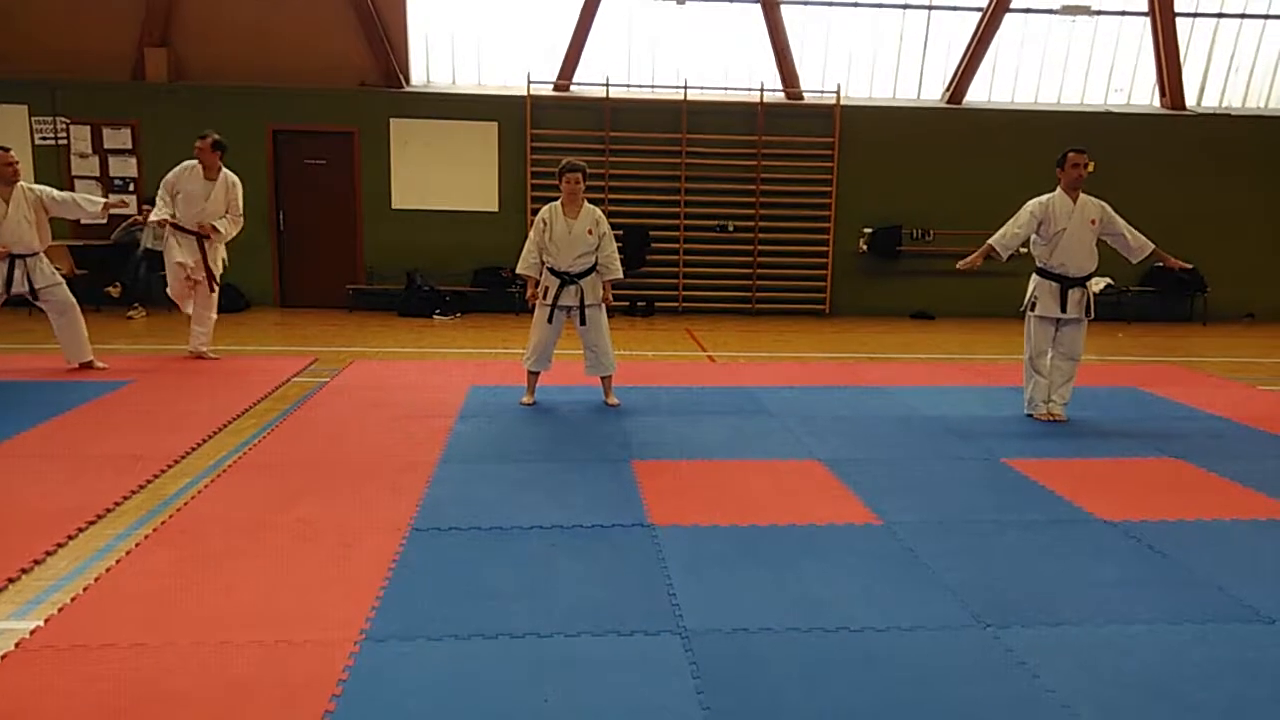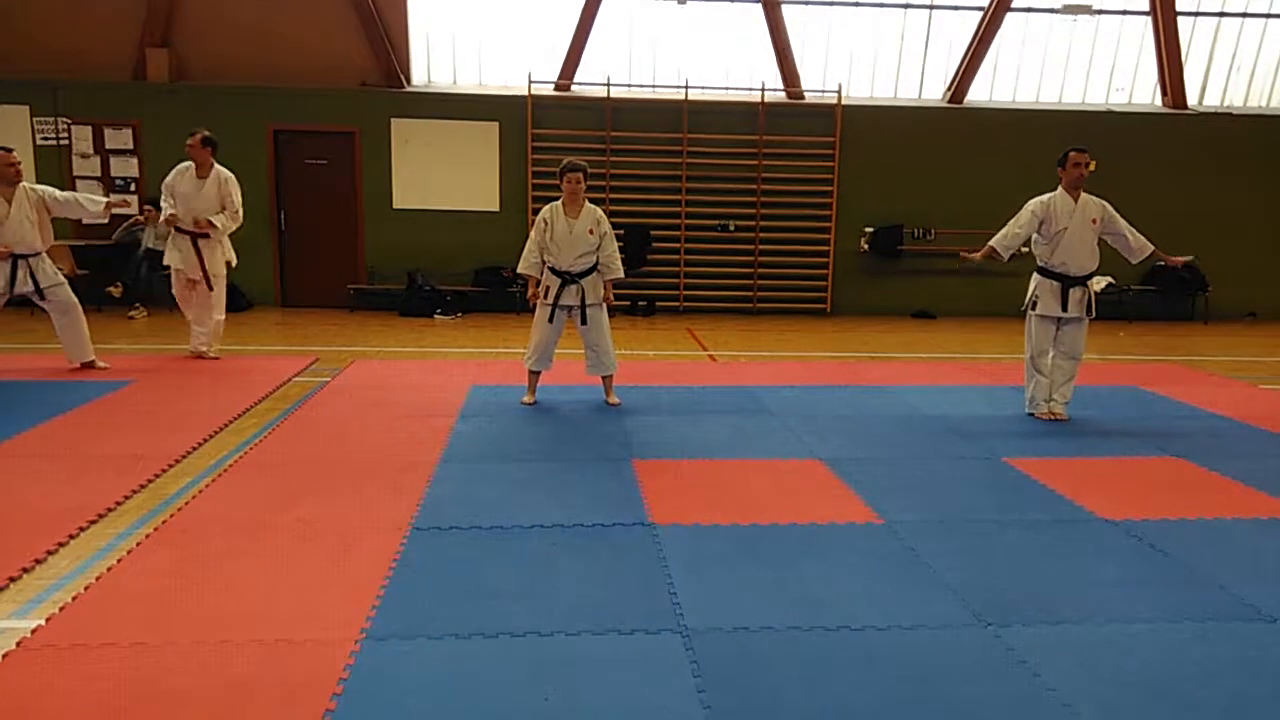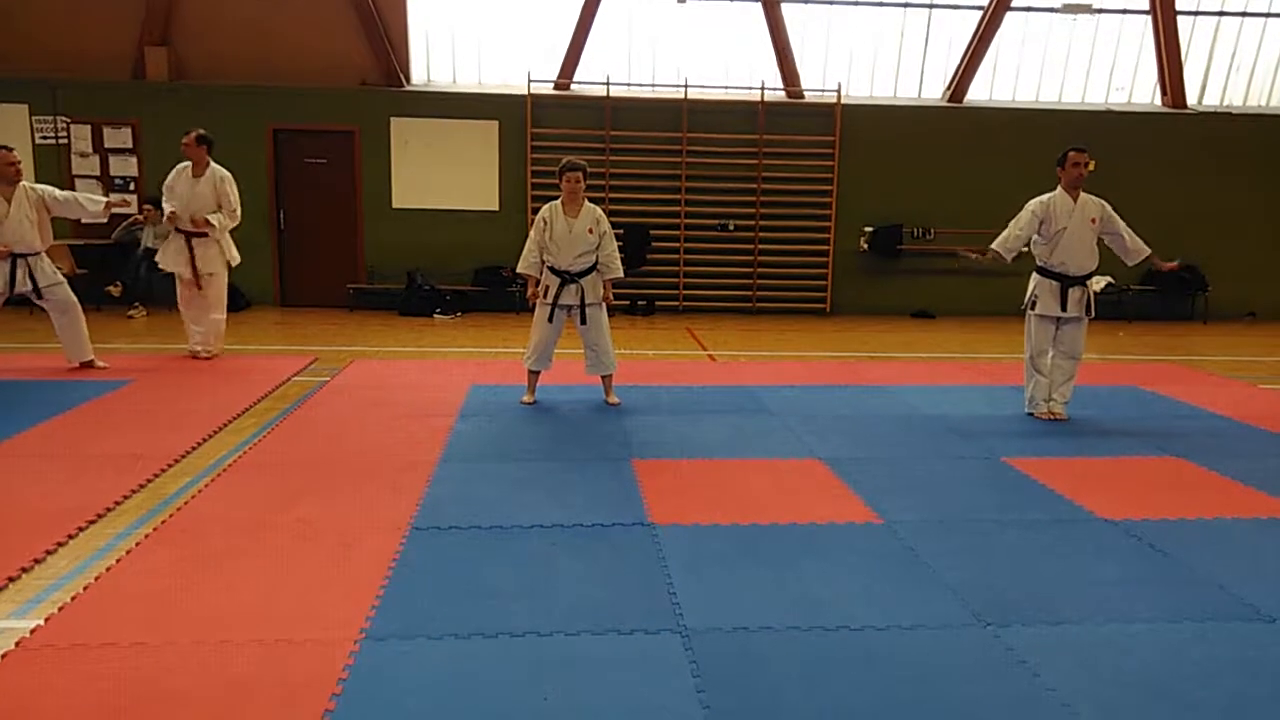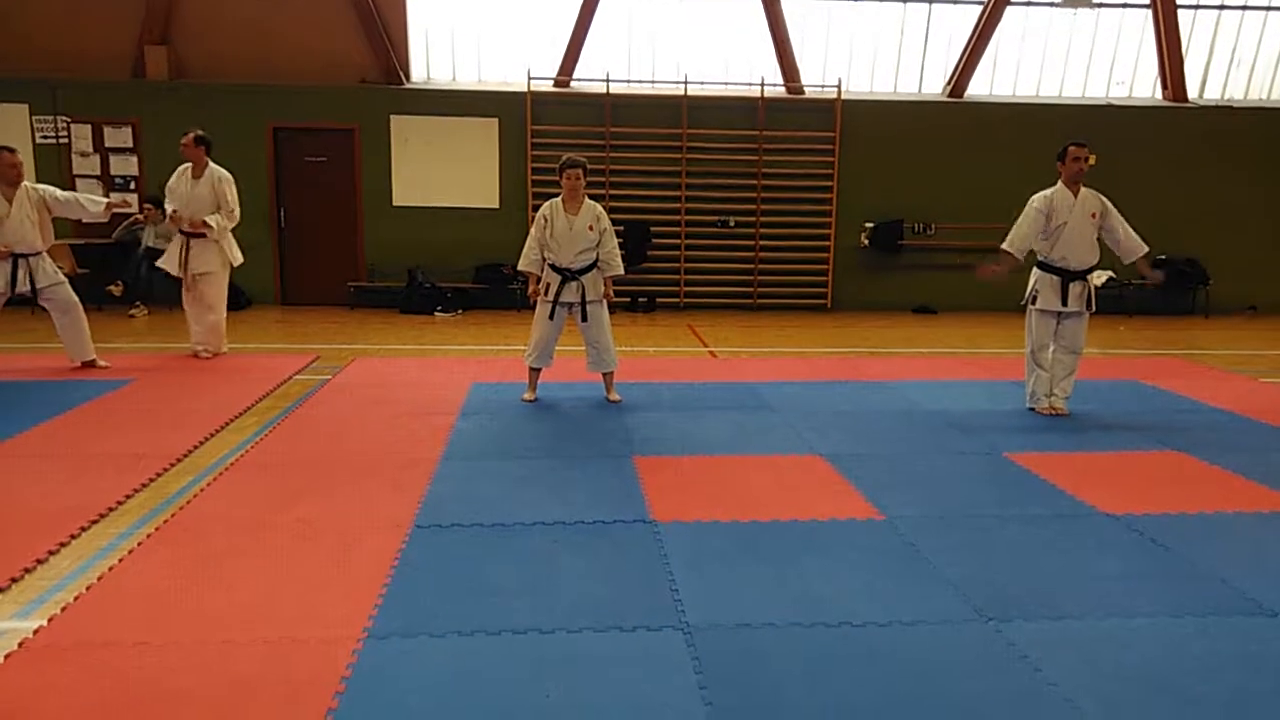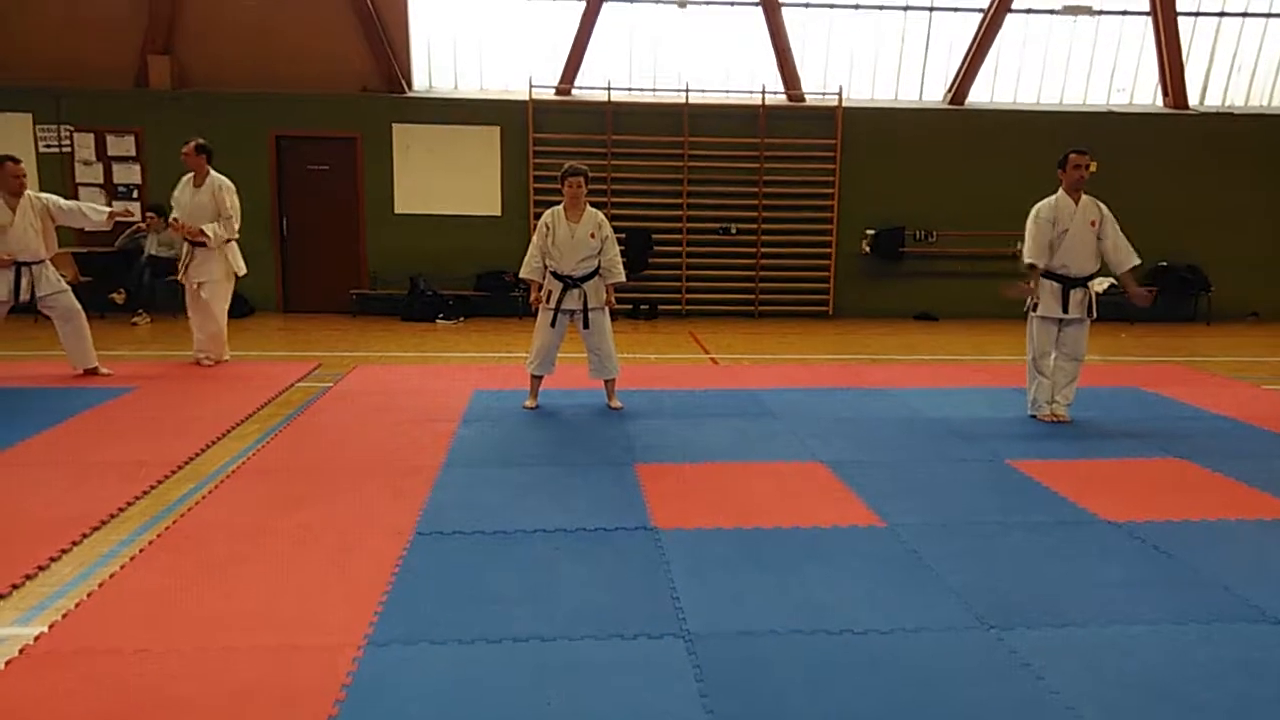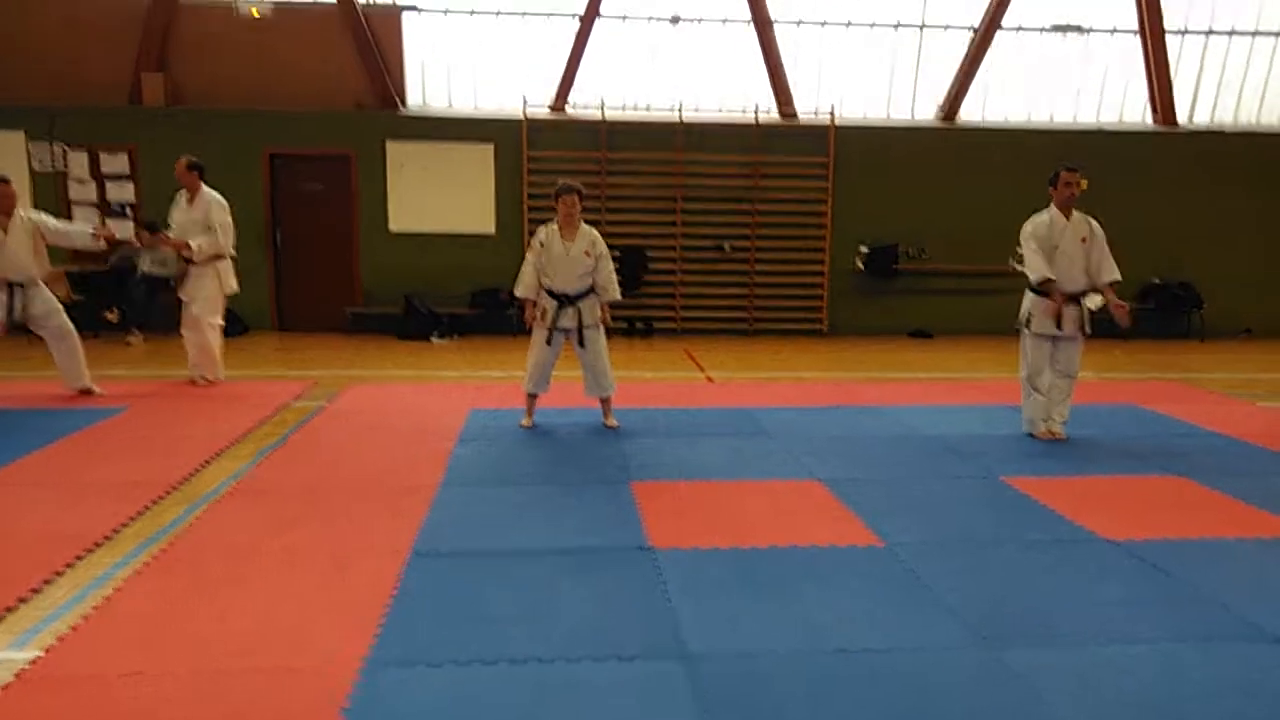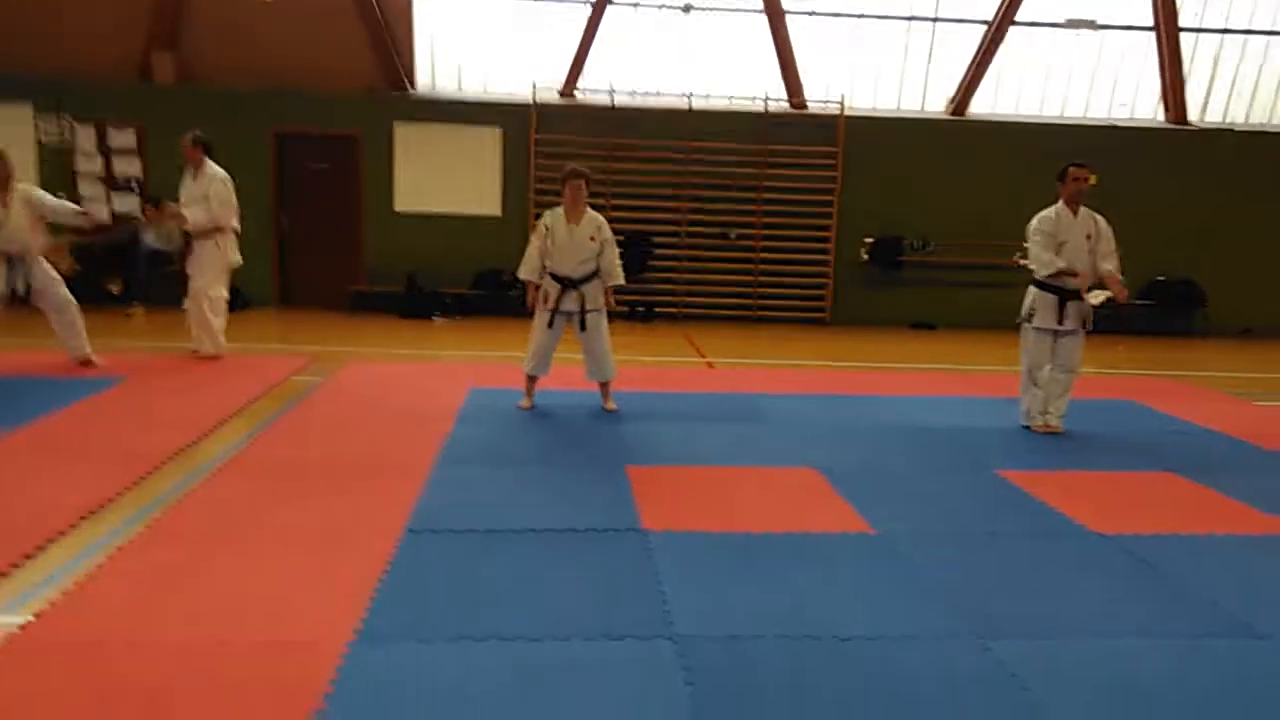
dt=0.1s
person 1, frame 1
left shoulder: (1098, 209)
right shoulder: (1042, 206)
left elbow: (1128, 236)
right elbow: (1013, 231)
left wrist: (1166, 259)
right wrist: (980, 254)
left hip: (1078, 292)
right hip: (1046, 288)
left knee: (1068, 353)
right knee: (1038, 351)
left ankle: (1056, 404)
right ankle: (1037, 404)
person 1, frame 2
left shoulder: (1099, 208)
right shoulder: (1043, 205)
left elbow: (1127, 237)
right elbow: (1015, 231)
left wrist: (1164, 258)
right wrist: (983, 253)
left hip: (1079, 291)
right hip: (1048, 287)
left knee: (1070, 352)
right knee: (1039, 350)
left ankle: (1057, 403)
right ankle: (1038, 404)
person 1, frame 3
left shoulder: (1098, 208)
right shoulder: (1043, 205)
left elbow: (1124, 238)
right elbow: (1016, 233)
left wrist: (1157, 263)
right wrist: (987, 256)
left hip: (1078, 291)
right hip: (1047, 287)
left knee: (1069, 352)
right knee: (1039, 350)
left ankle: (1057, 403)
right ankle: (1038, 403)
person 1, frame 4
left shoulder: (1099, 203)
right shoulder: (1044, 200)
left elbow: (1122, 236)
right elbow: (1023, 234)
left wrist: (1146, 270)
right wrist: (1003, 264)
left hip: (1079, 284)
right hip: (1048, 281)
left knee: (1071, 347)
right knee: (1039, 345)
left ankle: (1058, 397)
right ankle: (1037, 398)
person 1, frame 5
left shoulder: (1098, 210)
right shoulder: (1045, 209)
left elbow: (1115, 248)
right elbow: (1035, 246)
left wrist: (1130, 286)
right wrist: (1033, 282)
left hip: (1080, 292)
right hip: (1050, 289)
left knee: (1071, 354)
right knee: (1041, 352)
left ankle: (1060, 404)
right ankle: (1041, 405)
person 1, frame 6
left shoulder: (1090, 226)
right shoulder: (1038, 225)
left elbow: (1101, 264)
right elbow: (1036, 264)
left wrist: (1110, 299)
right wrist: (1055, 294)
left hip: (1075, 308)
right hip: (1042, 305)
left knee: (1066, 370)
right knee: (1036, 369)
left ankle: (1055, 422)
right ankle: (1037, 422)
person 1, frame 7
left shoulder: (1096, 223)
right shoulder: (1045, 220)
left elbow: (1107, 258)
right elbow: (1043, 260)
left wrist: (1111, 280)
right wrist: (1077, 275)
left hip: (1077, 304)
right hip: (1045, 300)
left knee: (1066, 365)
right knee: (1036, 363)
left ankle: (1053, 416)
right ankle: (1034, 416)
person 2, frame 1
left shoulder: (596, 216)
right shoulder: (547, 214)
left elbow: (607, 253)
right elbow: (534, 250)
left wrist: (607, 288)
right wrist: (531, 285)
left hip: (587, 287)
right hip: (553, 285)
left knee: (598, 341)
right knee: (540, 340)
left ankle: (608, 392)
right ankle: (530, 391)
person 2, frame 2
left shoulder: (596, 216)
right shoulder: (548, 214)
left elbow: (608, 253)
right elbow: (535, 250)
left wrist: (608, 288)
right wrist: (532, 285)
left hip: (588, 286)
right hip: (554, 284)
left knee: (599, 341)
right knee: (541, 339)
left ankle: (609, 392)
right ankle: (531, 391)
person 2, frame 3
left shoulder: (596, 215)
right shoulder: (547, 213)
left elbow: (608, 252)
right elbow: (534, 250)
left wrist: (608, 287)
right wrist: (531, 284)
left hip: (587, 285)
right hip: (554, 284)
left knee: (599, 340)
right knee: (541, 339)
left ankle: (608, 391)
right ankle: (530, 390)
person 2, frame 4
left shoulder: (596, 212)
right shoulder: (548, 211)
left elbow: (608, 250)
right elbow: (535, 247)
left wrist: (608, 284)
right wrist: (532, 282)
left hip: (588, 283)
right hip: (554, 282)
left knee: (600, 337)
right knee: (542, 336)
left ankle: (609, 388)
right ankle: (532, 388)
person 2, frame 5
left shoulder: (598, 220)
right shoulder: (549, 218)
left elbow: (610, 257)
right elbow: (537, 255)
left wrist: (610, 291)
right wrist: (534, 289)
left hip: (590, 290)
right hip: (556, 289)
left knee: (602, 344)
right knee: (543, 343)
left ankle: (611, 395)
right ankle: (533, 395)
person 2, frame 6
left shoulder: (592, 238)
right shoulder: (543, 236)
left elbow: (605, 274)
right elbow: (531, 272)
left wrist: (605, 308)
right wrist: (529, 307)
left hip: (585, 308)
right hip: (551, 307)
left knee: (598, 362)
right knee: (539, 362)
left ankle: (607, 414)
right ankle: (529, 414)
person 2, frame 7
left shoulder: (598, 223)
right shoulder: (549, 220)
left elbow: (609, 259)
right elbow: (535, 255)
left wrist: (609, 293)
right wrist: (532, 289)
left hip: (588, 292)
right hip: (554, 290)
left knee: (598, 346)
right knee: (540, 344)
left ankle: (607, 397)
right ankle: (528, 395)
person 3, frame 1
left shoulder: (231, 182)
right shoulder: (185, 170)
left elbow: (235, 218)
right elbow: (165, 191)
left wrist: (215, 228)
right wrist: (162, 214)
left hip: (208, 245)
right hip: (180, 239)
left knee: (207, 299)
right knee: (179, 289)
left ankle: (199, 346)
person 3, frame 2
left shoulder: (225, 178)
right shoulder: (180, 171)
left elbow: (235, 215)
right elbow: (167, 194)
left wrist: (210, 223)
right wrist: (168, 213)
left hip: (211, 245)
right hip: (182, 242)
left knee: (212, 299)
right knee: (184, 296)
left ankle: (206, 345)
right ankle: (200, 343)
person 3, frame 3
left shoulder: (221, 177)
right shoulder: (179, 171)
left elbow: (232, 213)
right elbow: (168, 194)
left wrist: (208, 222)
right wrist: (169, 211)
left hip: (211, 246)
right hip: (182, 243)
left knee: (212, 299)
right knee: (187, 299)
left ankle: (207, 345)
right ankle: (198, 344)
person 3, frame 4
left shoulder: (220, 177)
right shoulder: (181, 172)
left elbow: (231, 214)
right elbow: (171, 197)
left wrist: (205, 223)
right wrist: (172, 213)
left hip: (213, 246)
right hip: (186, 244)
left knee: (212, 299)
right knee: (191, 298)
left ankle: (212, 345)
right ankle: (202, 344)
person 3, frame 5
left shoulder: (221, 185)
right shoulder: (185, 182)
left elbow: (230, 223)
right elbow: (177, 207)
left wrist: (203, 231)
right wrist: (175, 220)
left hip: (217, 254)
right hip: (193, 253)
left knee: (212, 306)
right knee: (196, 307)
left ankle: (215, 353)
right ankle: (204, 352)
person 3, frame 6
left shoulder: (214, 201)
right shoulder: (181, 198)
left elbow: (220, 239)
right elbow: (176, 227)
left wrist: (189, 245)
right wrist: (171, 239)
left hip: (213, 270)
right hip: (194, 270)
left knee: (204, 321)
right knee: (192, 323)
left ankle: (211, 372)
right ankle: (200, 371)
person 3, frame 7
left shoulder: (216, 177)
right shoulder: (190, 175)
left elbow: (215, 213)
right elbow: (188, 207)
left wrist: (183, 215)
right wrist: (175, 212)
left hip: (216, 243)
right hip: (199, 243)
left knee: (207, 294)
right knee: (198, 295)
left ankle: (213, 346)
right ankle: (205, 344)
person 4, frame 1
left shoulder: (35, 194)
left elbow: (68, 201)
left wrist: (105, 204)
left hip: (34, 266)
left knee: (65, 306)
left ankle: (84, 358)
person 4, frame 2
left shoulder: (37, 194)
left elbow: (70, 201)
left wrist: (107, 203)
left hip: (36, 266)
left knee: (67, 306)
left ankle: (86, 358)
person 4, frame 3
left shoulder: (37, 193)
left elbow: (70, 201)
left wrist: (107, 203)
left hip: (35, 265)
left knee: (66, 305)
left ankle: (84, 357)
person 4, frame 4
left shoulder: (38, 193)
left elbow: (71, 201)
left wrist: (107, 204)
left hip: (36, 265)
left knee: (68, 304)
left ankle: (86, 357)
person 4, frame 5
left shoulder: (41, 202)
left elbow: (74, 210)
left wrist: (109, 213)
left hip: (39, 273)
left knee: (71, 312)
left ankle: (89, 365)
person 4, frame 6
left shoulder: (32, 221)
left elbow: (63, 231)
left wrist: (95, 234)
left hip: (31, 292)
left knee: (64, 332)
left ankle: (83, 383)
person 4, frame 7
left shoulder: (28, 194)
left elbow: (54, 206)
left wrist: (80, 213)
left hip: (31, 264)
left knee: (63, 304)
left ankle: (82, 353)
